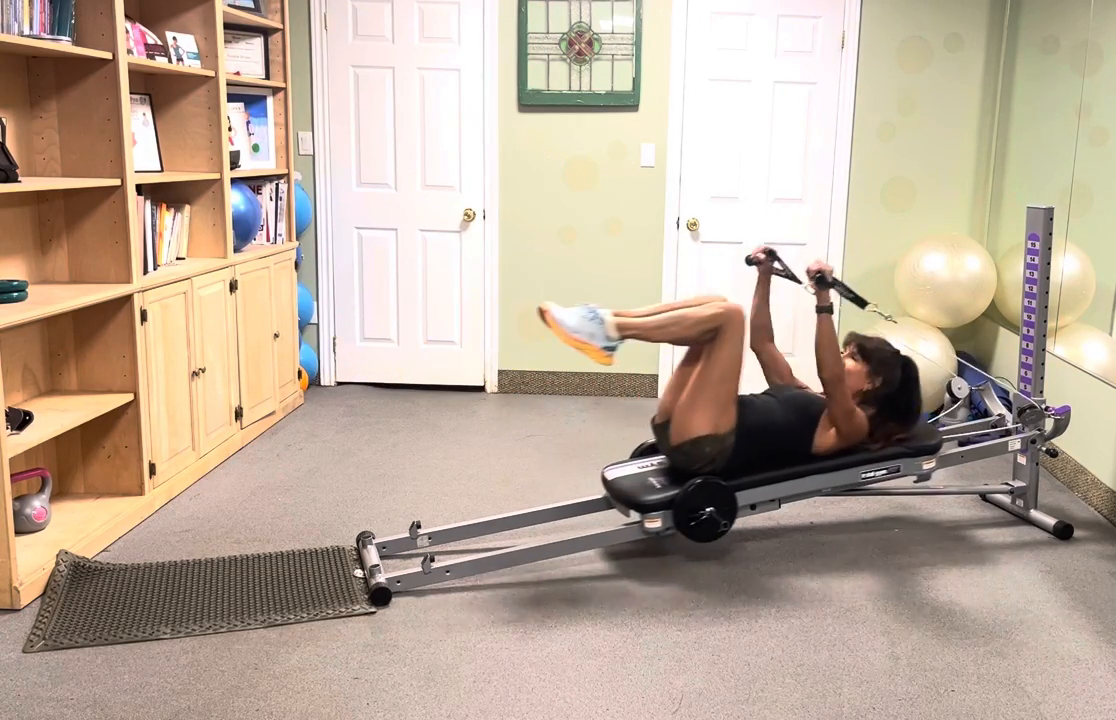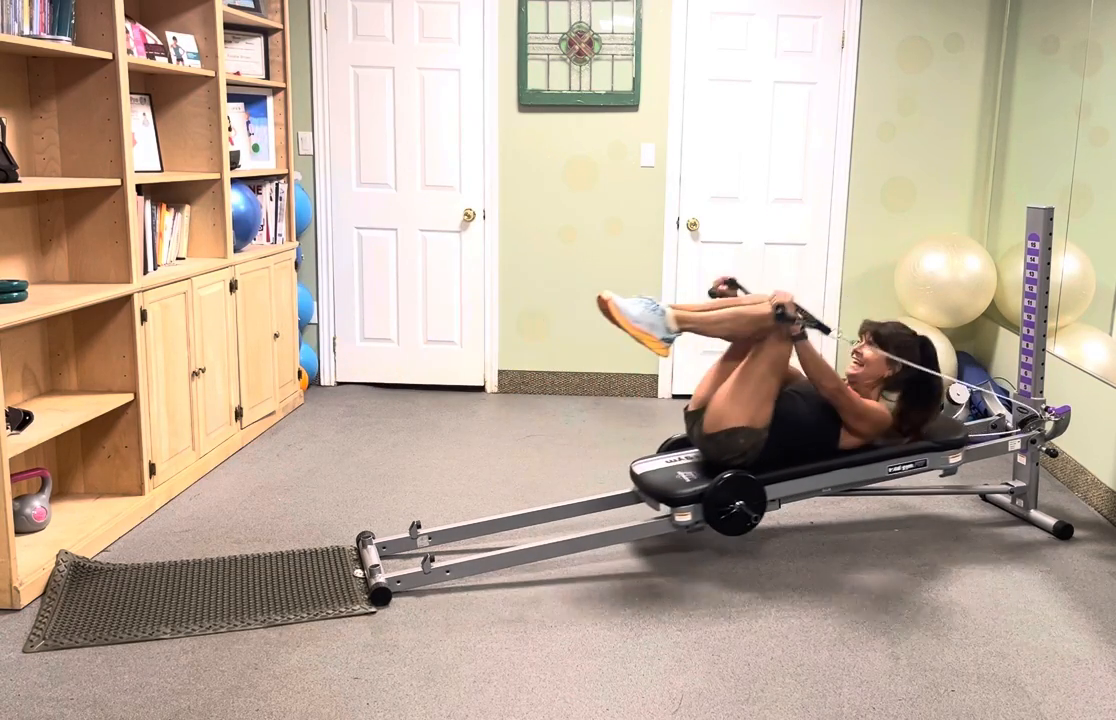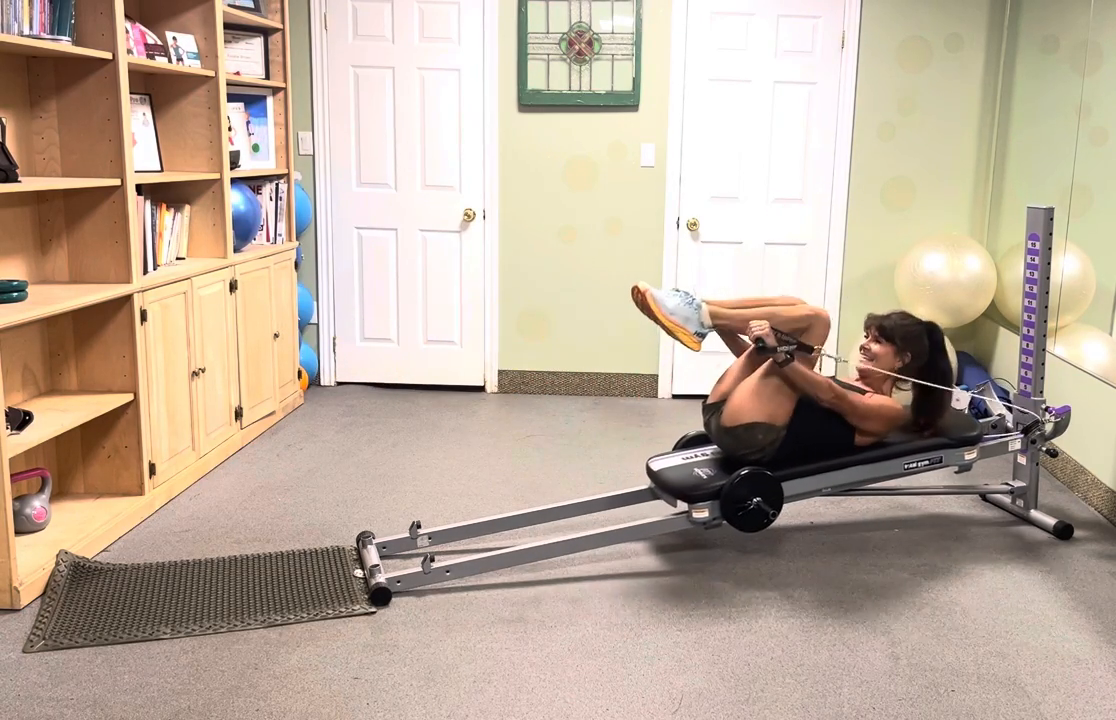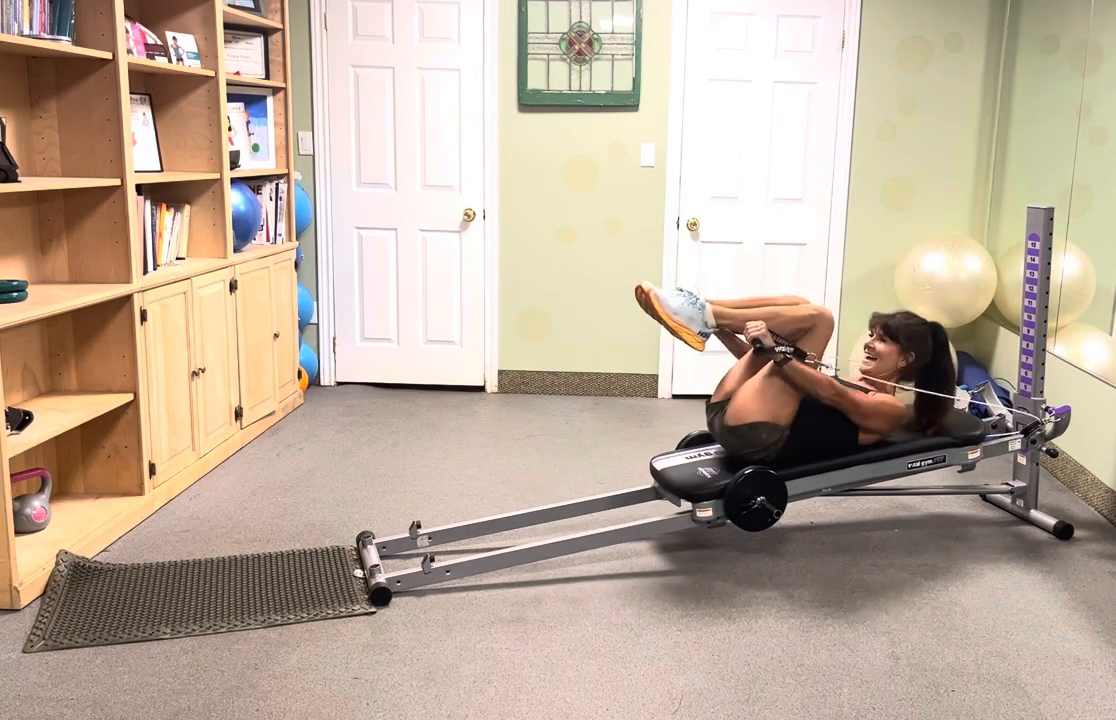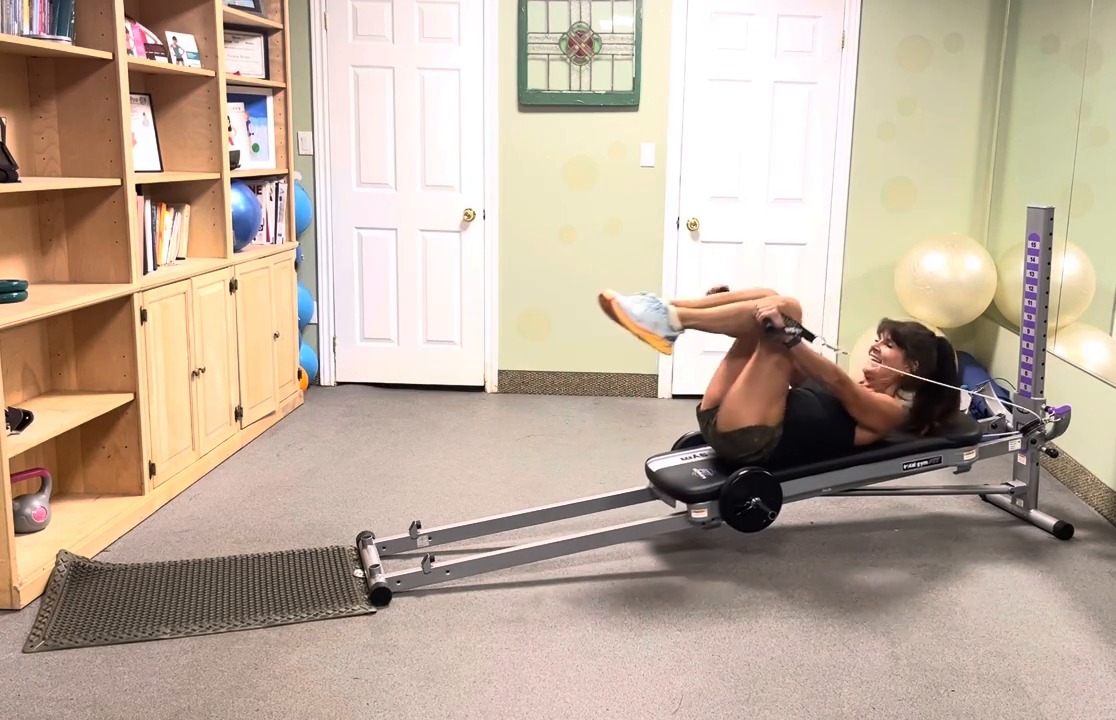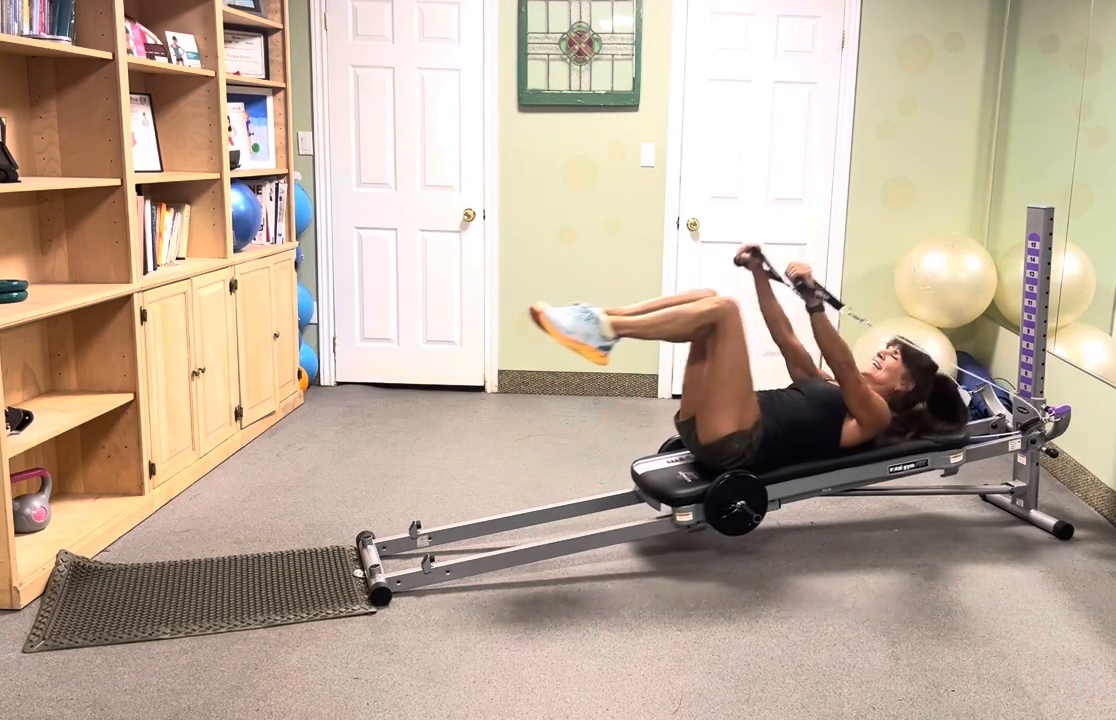
dt=0.2s
person 1, frame 1
left shoulder: (851, 425)
right shoulder: (805, 396)
left elbow: (833, 376)
right elbow: (761, 340)
left wrist: (823, 304)
right wrist: (763, 278)
left hip: (705, 449)
right hip: (676, 432)
left knee: (728, 314)
right knee: (716, 311)
left ankle: (612, 329)
right ankle: (609, 324)
person 1, frame 2
left shoulder: (876, 418)
right shoulder: (831, 394)
left elbow: (833, 387)
right elbow: (777, 367)
left wrist: (793, 329)
right wrist: (729, 303)
left hip: (735, 441)
right hip: (706, 423)
left knee: (777, 314)
right knee: (767, 310)
left ankle: (669, 322)
right ankle: (669, 320)
person 1, frame 3
left shoulder: (888, 412)
right shoulder: (847, 386)
left elbow: (830, 396)
right elbow: (762, 370)
left wrist: (777, 354)
right wrist: (723, 329)
left hip: (752, 436)
right hip: (724, 417)
left knee: (815, 318)
right knee: (793, 308)
left ankle: (703, 316)
right ankle: (703, 317)
person 1, frame 4
left shoulder: (890, 410)
right shoulder: (849, 386)
left elbow: (830, 393)
left wrist: (775, 351)
right wrist: (721, 329)
left hip: (756, 435)
right hip: (727, 417)
left knee: (818, 318)
right knee: (797, 309)
left ankle: (707, 316)
right ankle: (703, 316)
person 1, frame 5
left shoulder: (886, 414)
right shoulder: (850, 393)
left elbow: (833, 381)
left wrist: (787, 333)
left hip: (755, 440)
right hip: (718, 422)
left knee: (779, 307)
right knee: (763, 306)
left ankle: (669, 321)
right ankle: (666, 315)
person 1, frame 6
left shoulder: (874, 418)
right shoulder: (829, 390)
left elbow: (844, 362)
right elbow: (785, 337)
left wrist: (812, 300)
right wrist: (760, 275)
left hip: (739, 444)
right hip: (703, 430)
left knee: (723, 309)
right knee: (706, 299)
left ankle: (605, 331)
right ankle: (601, 322)
